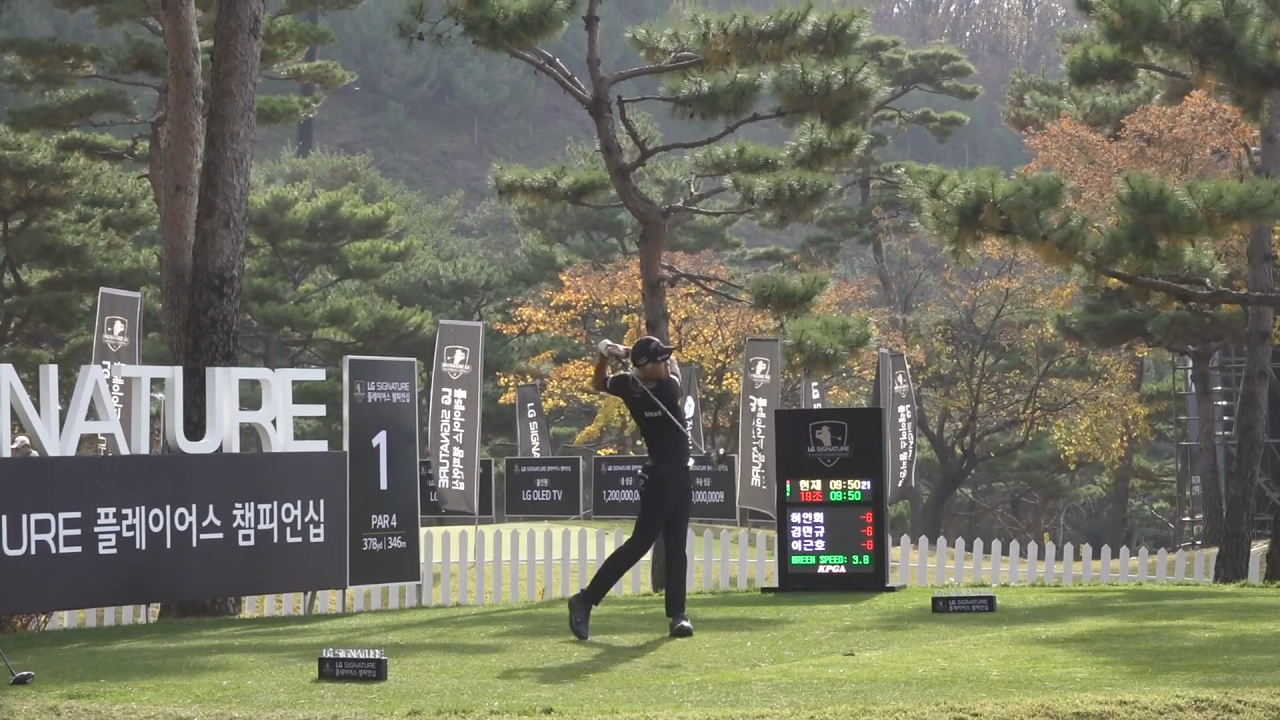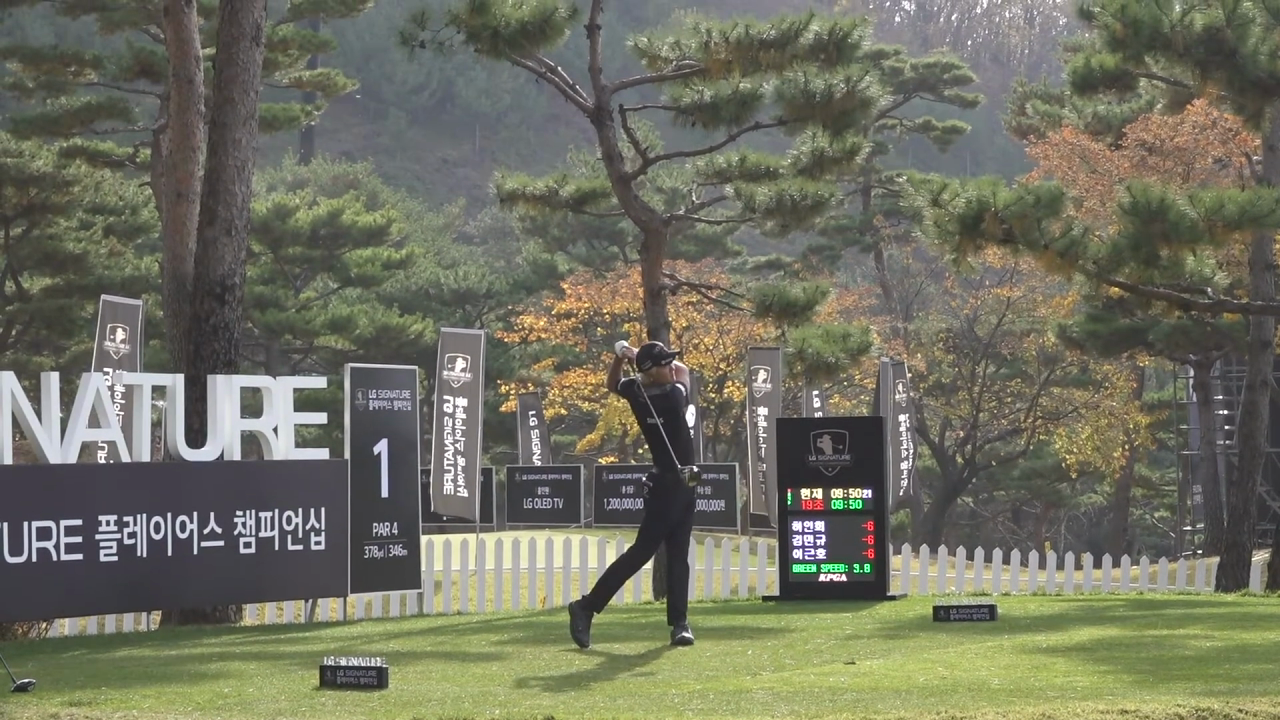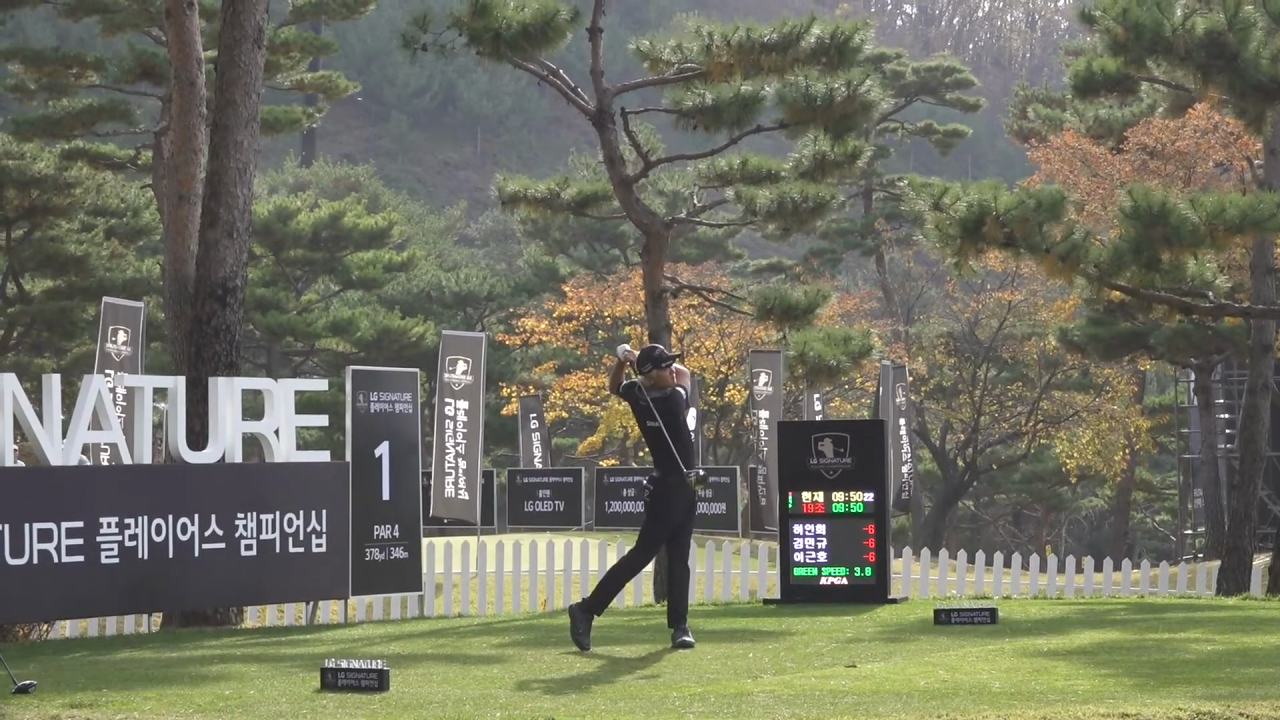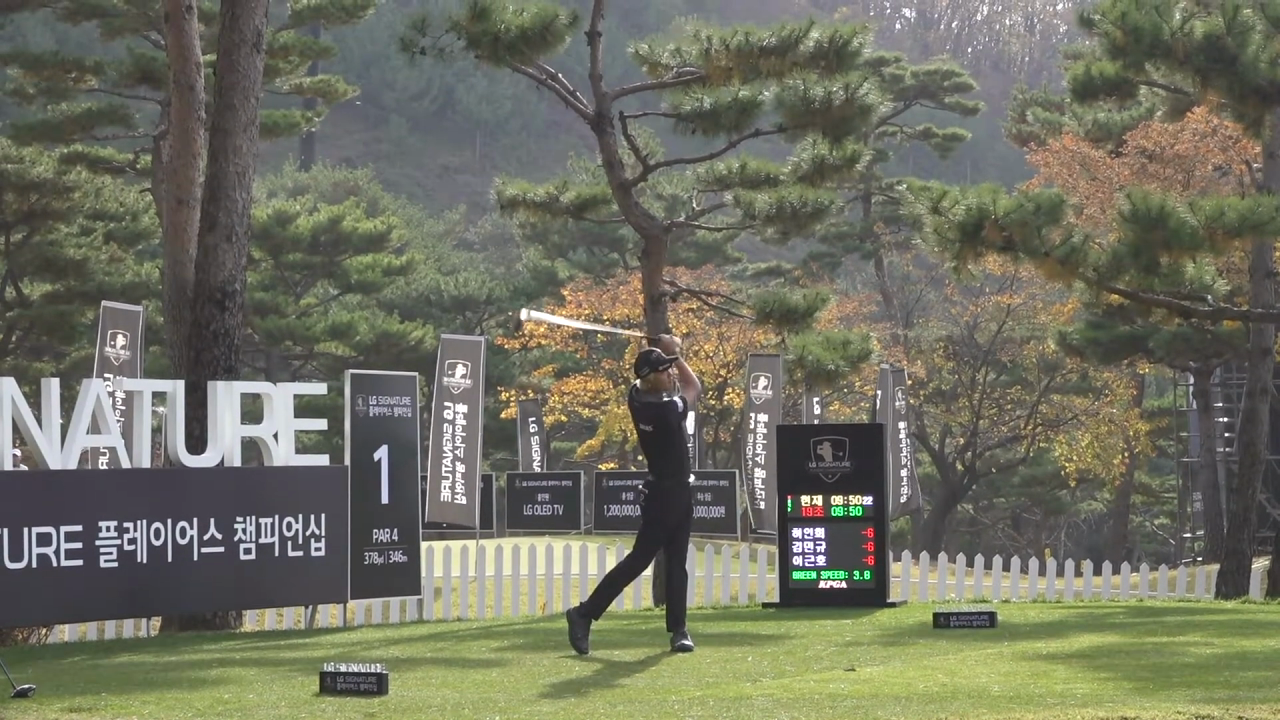
dt=0.4s
person 1, frame 1
left shoulder: (628, 385)
right shoulder: (668, 388)
left elbow: (597, 384)
right elbow: (674, 365)
left wrist: (604, 355)
right wrist: (628, 352)
left hip: (678, 475)
right hip: (662, 477)
left knee: (676, 547)
right knee: (639, 544)
left ankle: (677, 614)
right ankle: (585, 600)
person 1, frame 2
left shoulder: (635, 390)
right shoulder: (672, 397)
left elbow: (611, 383)
right elbow: (685, 371)
left wrist: (622, 356)
right wrist: (641, 357)
left hip: (679, 484)
right hip: (668, 485)
left knee: (678, 556)
right knee: (642, 551)
left ankle: (678, 622)
right ankle: (586, 606)
person 1, frame 3
left shoulder: (636, 393)
right shoulder: (672, 401)
left elbow: (613, 385)
right elbow: (686, 374)
left wrist: (624, 359)
right wrist: (642, 359)
left hip: (680, 487)
right hip: (669, 488)
left knee: (679, 559)
right knee: (642, 554)
left ankle: (679, 625)
right ankle: (586, 609)
person 1, frame 4
left shoulder: (636, 394)
right shoulder: (664, 410)
left elbow: (679, 382)
right elbow: (694, 387)
left wrist: (669, 356)
right wrist: (675, 353)
left hip: (677, 491)
right hip: (665, 493)
left knee: (677, 562)
right knee: (639, 559)
left ankle: (678, 629)
right ankle: (584, 613)
